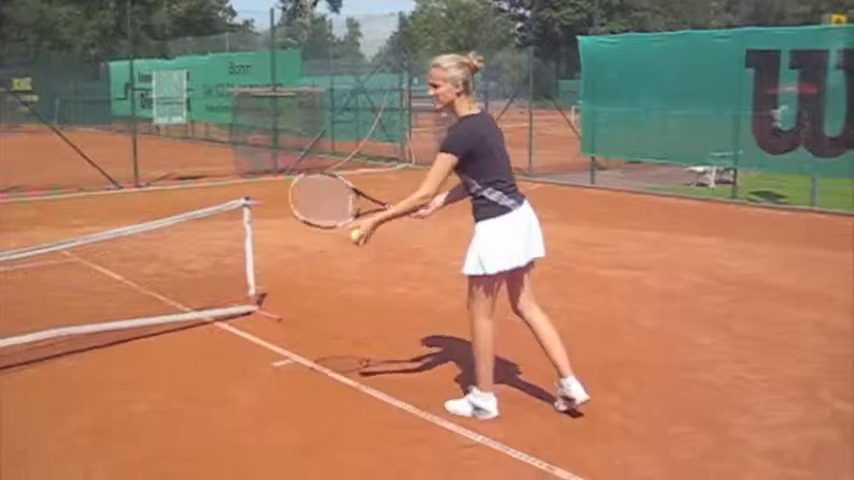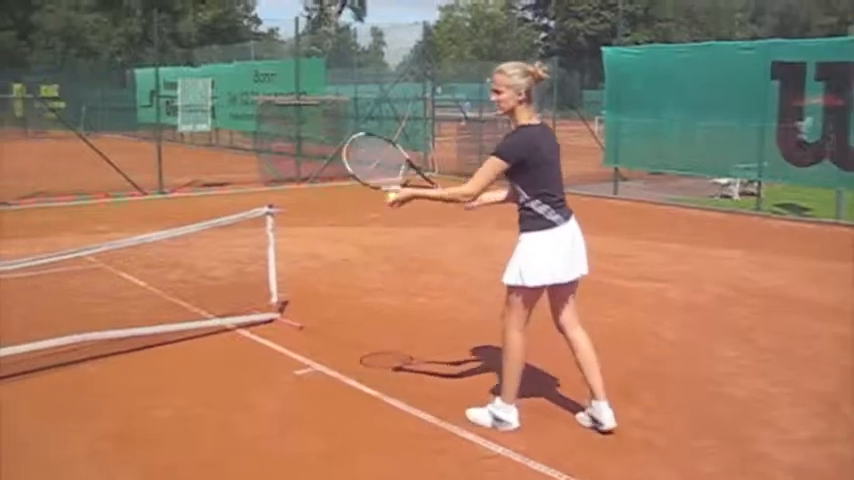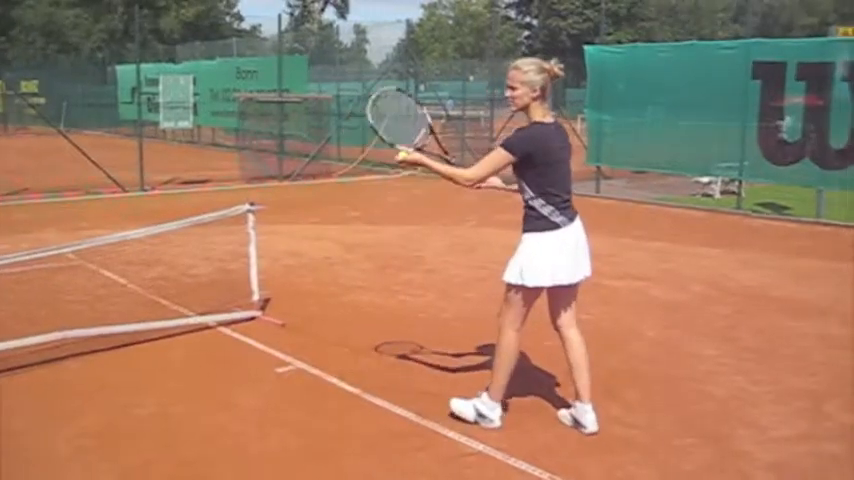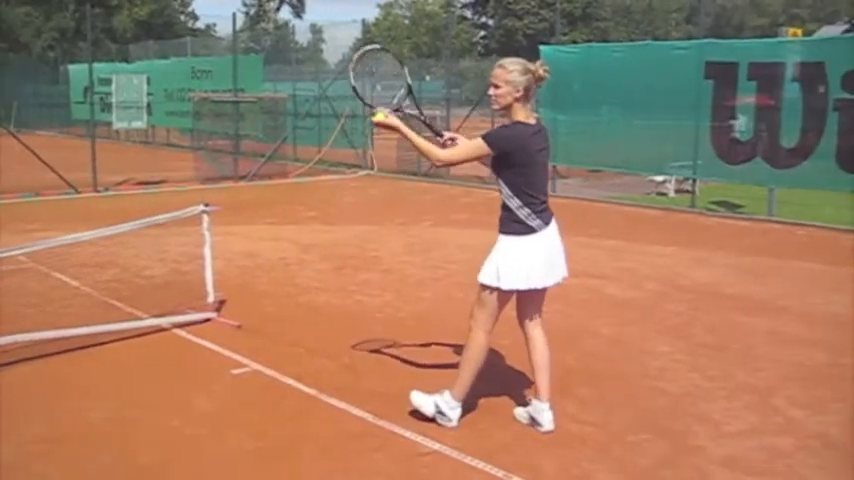
dt=0.3s
person 1, frame 1
left shoulder: (462, 133)
right shoulder: (483, 122)
left elbow: (424, 193)
left wrist: (375, 219)
right wrist: (440, 202)
left hip: (497, 228)
right hip: (520, 218)
left knee: (480, 312)
right knee: (525, 306)
left ankle: (483, 399)
right ankle: (571, 385)
person 1, frame 2
left shoulder: (518, 141)
right shoulder: (543, 132)
left elbow: (467, 192)
left wrist: (413, 193)
right wrist: (489, 198)
left hip: (542, 241)
right hip: (565, 233)
left knee: (514, 323)
right knee: (568, 322)
left ankle: (505, 409)
right ankle: (601, 407)
person 1, frame 3
left shoulder: (527, 137)
right shoulder: (556, 131)
left elbow: (467, 178)
left wrist: (420, 158)
right wrist: (502, 181)
left hip: (544, 242)
right hip: (568, 234)
left knee: (510, 323)
right knee: (565, 322)
left ankle: (489, 406)
right ankle: (584, 410)
person 1, frame 4
left shoulder: (509, 136)
right shoulder: (535, 131)
left elbow: (442, 158)
left wrist: (398, 125)
right wrist: (467, 143)
left hip: (520, 243)
right hip: (543, 237)
left knee: (481, 323)
right knee: (531, 322)
left ankle: (450, 404)
right ankle: (541, 408)
